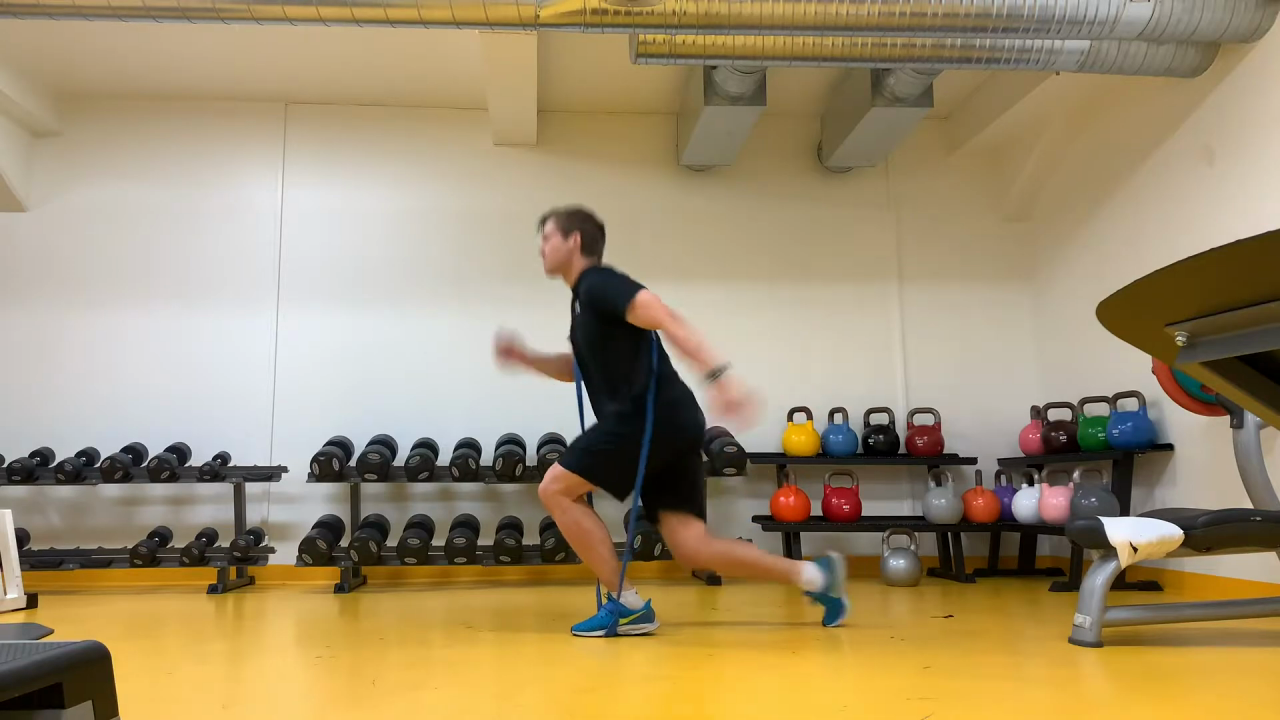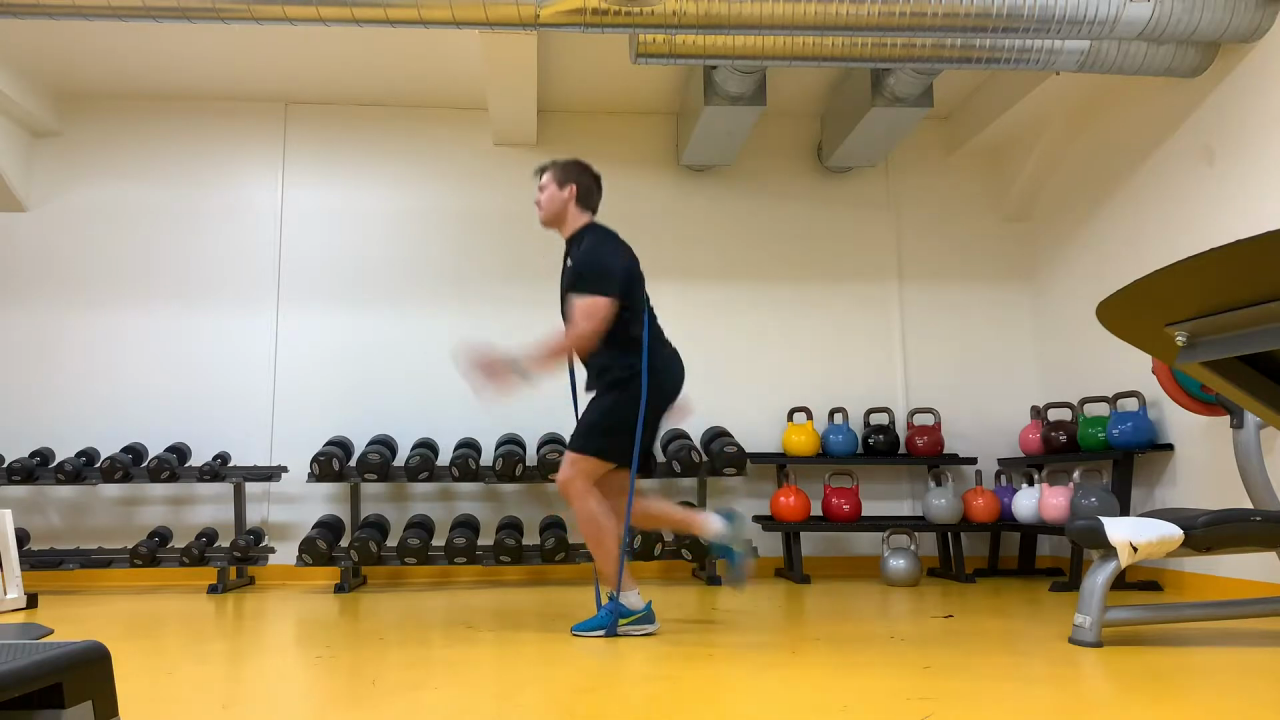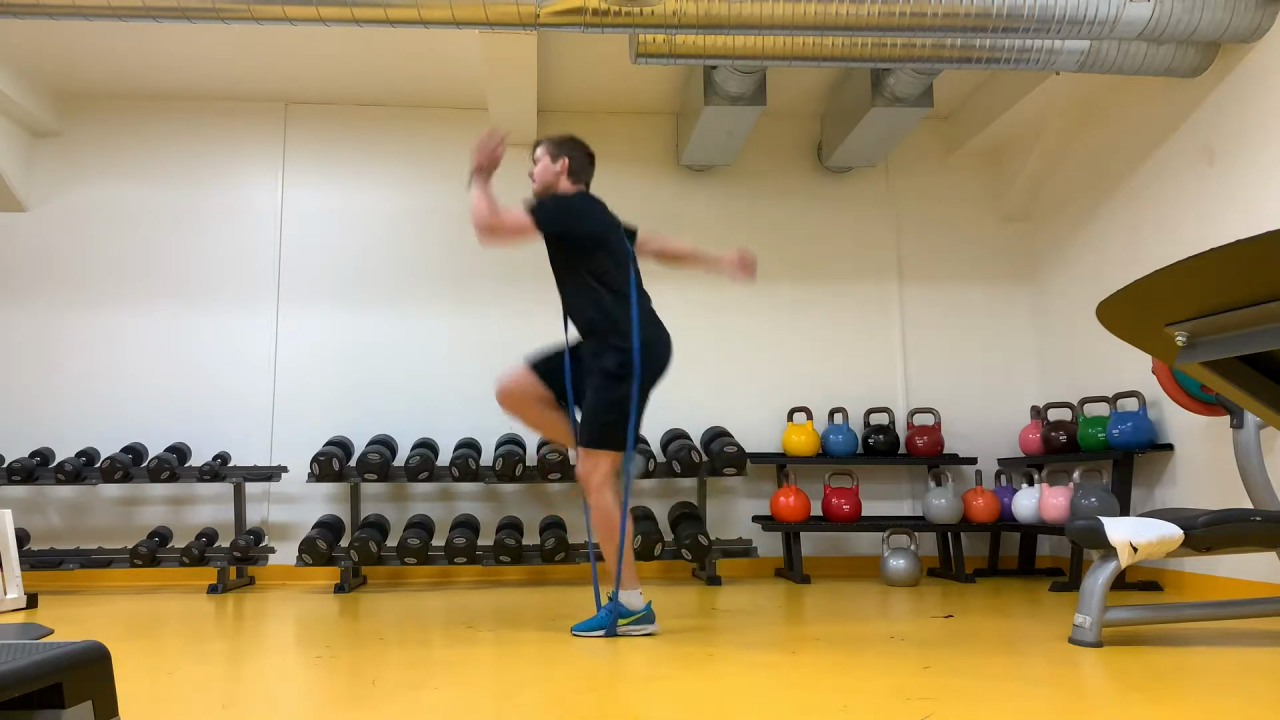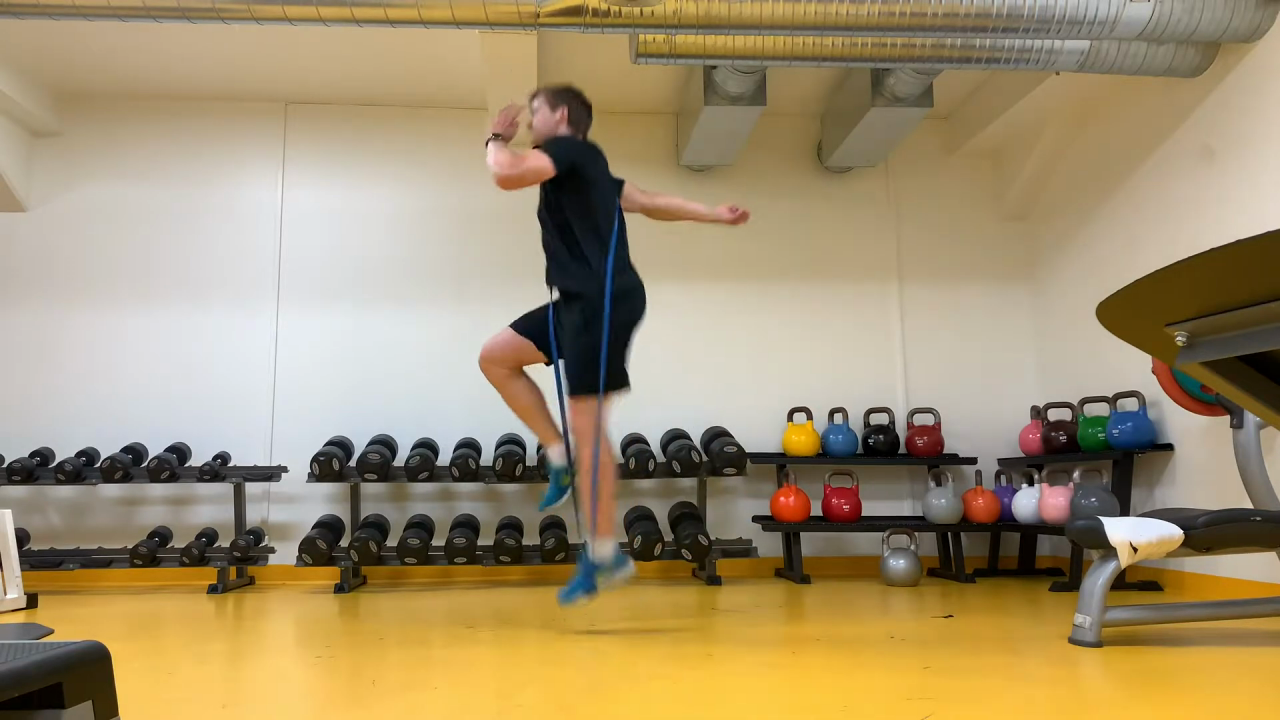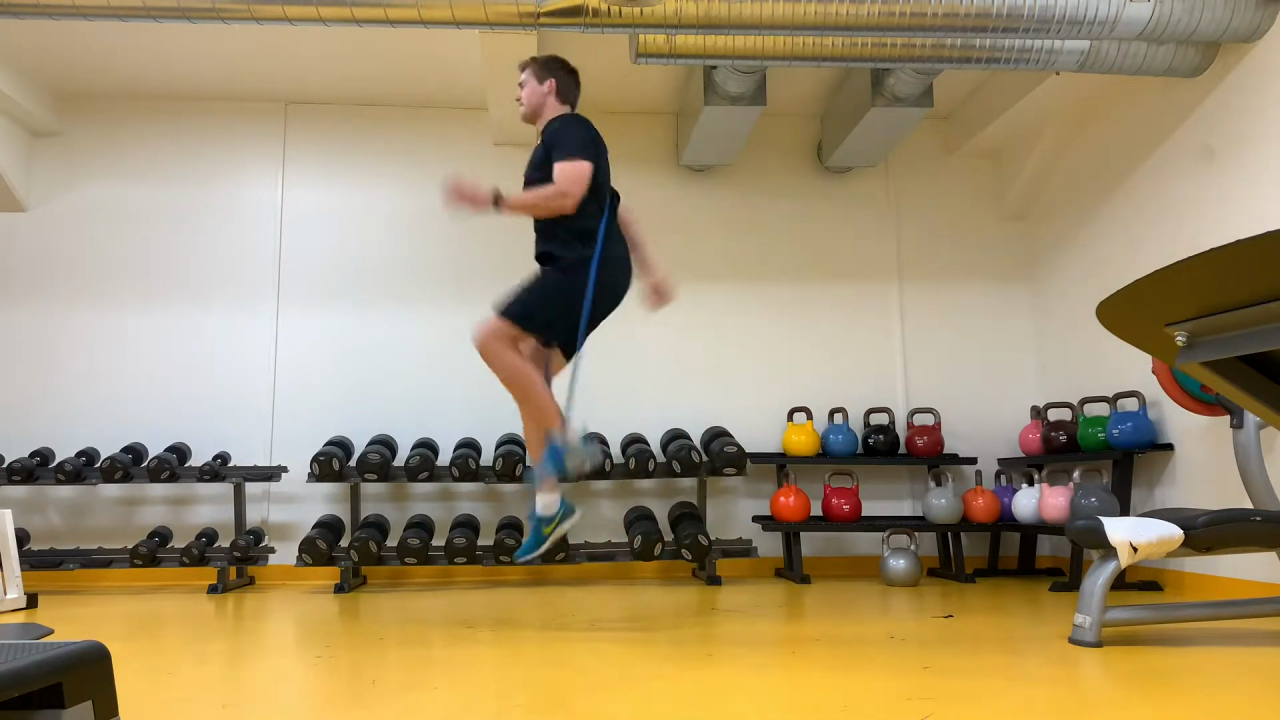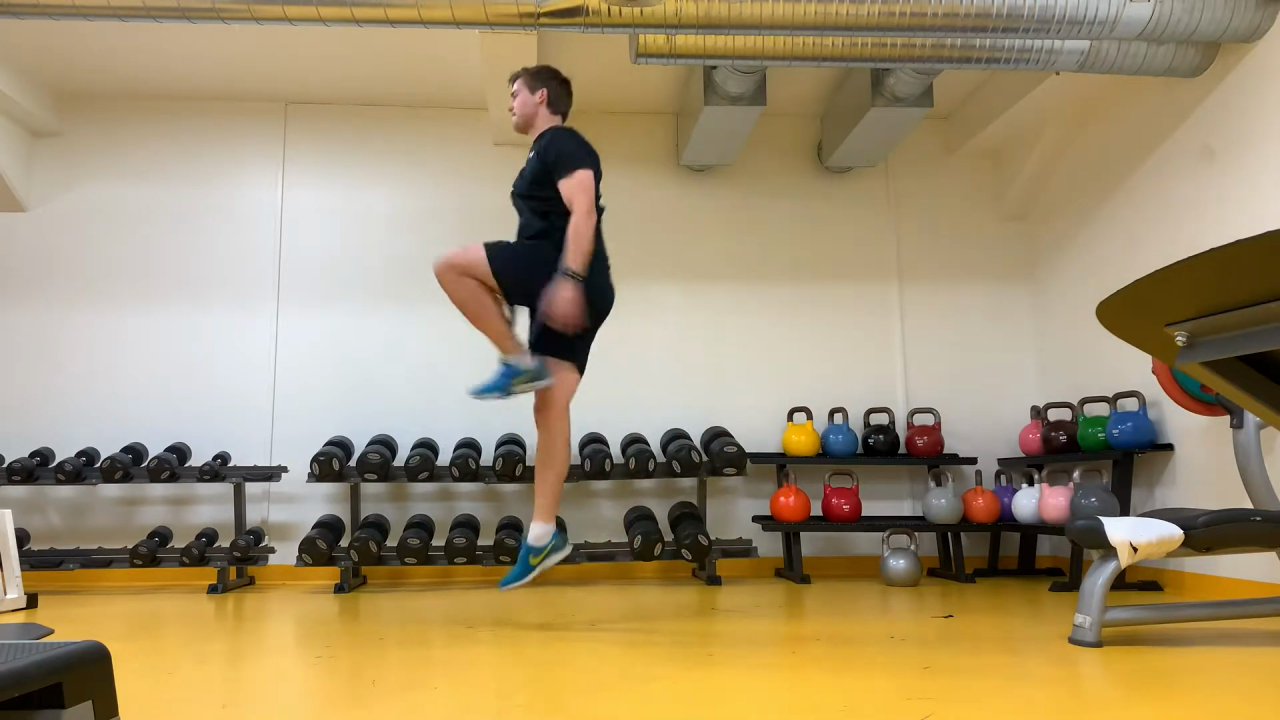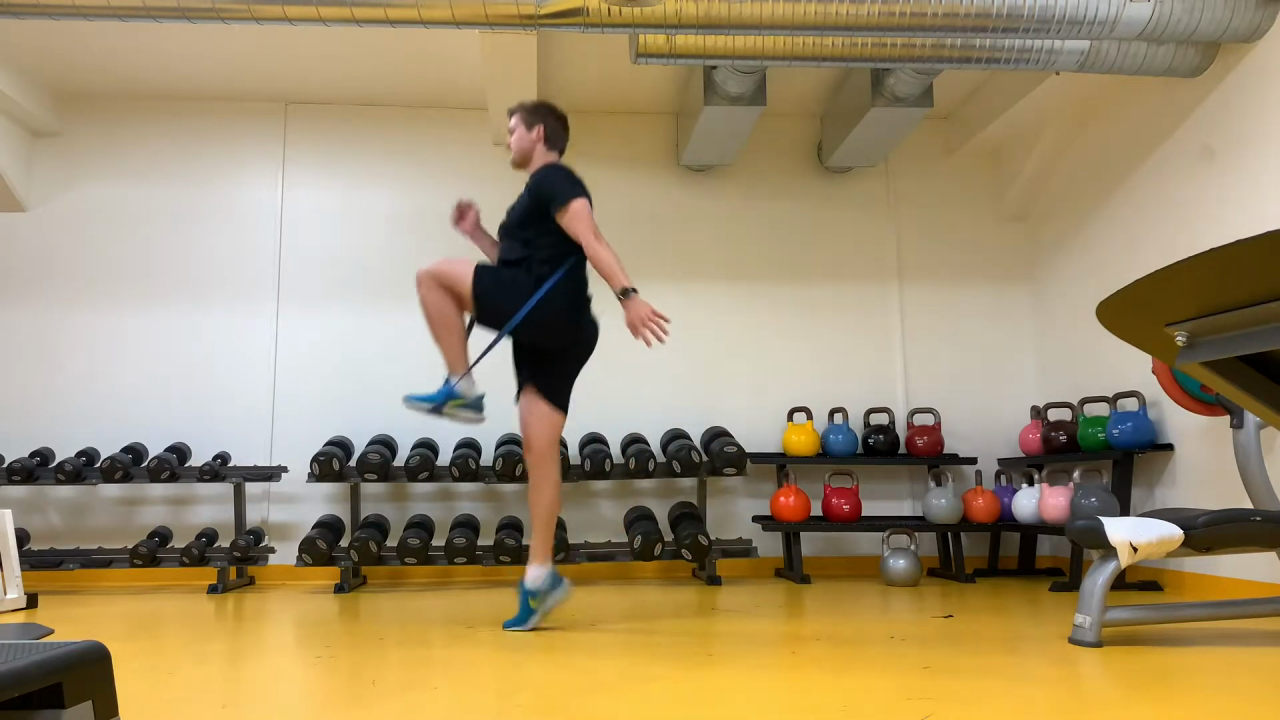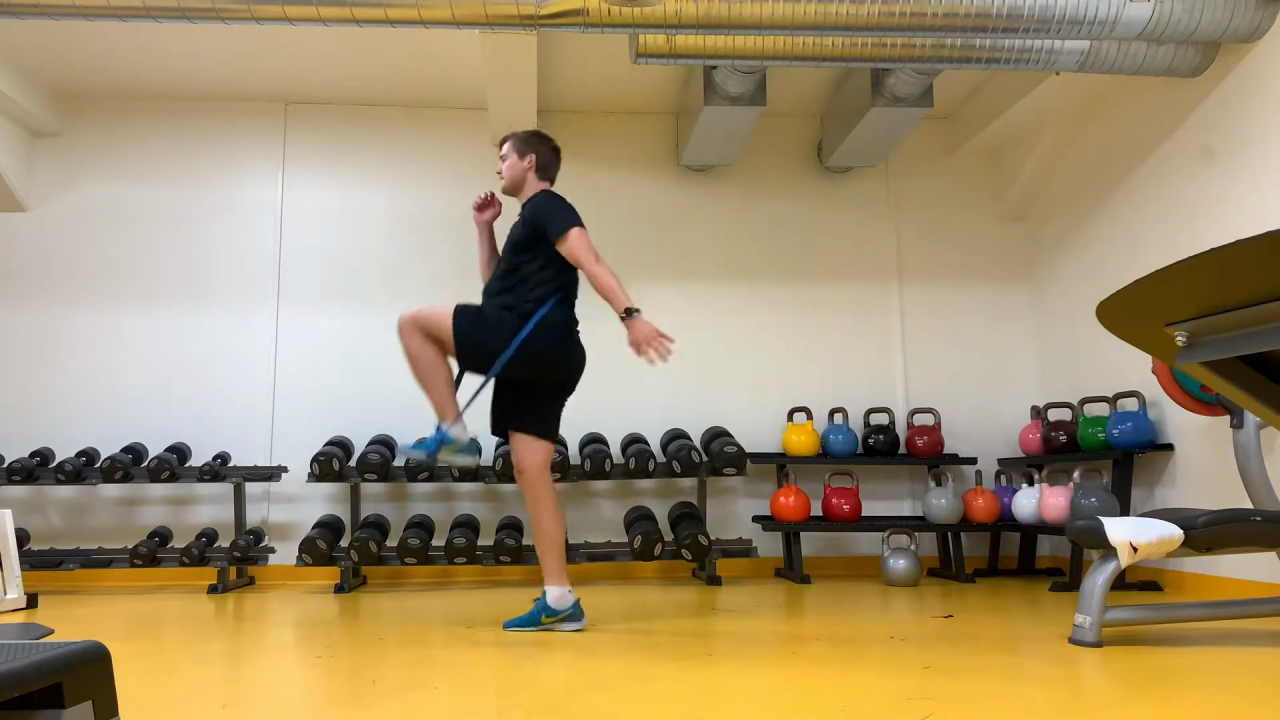
dt=0.1s
person 1, frame 1
left shoulder: (600, 286)
right shoulder: (586, 298)
left elbow: (668, 319)
right elbow: (575, 370)
left wrist: (717, 375)
right wrist: (524, 356)
left hip: (652, 416)
right hip: (669, 423)
left knee: (555, 489)
right knee: (694, 547)
left ankle: (626, 604)
right ankle: (814, 575)
person 1, frame 2
left shoulder: (593, 250)
right shoulder: (587, 251)
left elbow: (586, 331)
left wrist: (515, 364)
left hip: (637, 377)
right hip: (627, 377)
left knee: (574, 479)
right knee: (608, 494)
left ankle: (629, 605)
right ankle: (716, 527)
person 1, frame 3
left shoulder: (566, 209)
right shoulder: (588, 219)
left elbow: (489, 226)
right elbow: (655, 245)
left wrist: (480, 176)
right wrist: (718, 261)
left hip: (626, 354)
right hip: (610, 351)
left knee: (596, 475)
right knee: (512, 392)
left ankle: (630, 604)
person 1, frame 4
left shoulder: (567, 148)
right shoulder: (583, 167)
left elbow: (506, 174)
right elbow: (649, 200)
left wrist: (496, 138)
right wrist: (711, 212)
left hip: (601, 302)
right hip: (581, 300)
left knee: (585, 425)
right knee: (494, 356)
left ankle: (601, 554)
right ankle: (557, 452)
person 1, frame 5
left shoulder: (570, 130)
right shoulder: (561, 140)
left elbow: (567, 197)
right elbow: (617, 212)
left wrist: (492, 199)
right wrist: (649, 269)
left hip: (588, 267)
right hip: (576, 268)
left knee: (493, 339)
right knee: (529, 372)
left ankle: (556, 438)
right ankle: (548, 504)
person 1, frame 6
left shoulder: (562, 145)
right shoulder: (546, 155)
left elbow: (584, 211)
left wrist: (568, 278)
left hip: (565, 282)
right hip: (575, 291)
left knee: (450, 265)
right knee: (550, 409)
left ankle: (519, 361)
right ankle: (543, 535)
person 1, frame 7
left shoulder: (554, 180)
right shoulder: (537, 193)
left elbow: (592, 239)
right elbow: (514, 262)
left wrist: (628, 295)
right wrist: (478, 232)
left hip: (549, 307)
right hip: (547, 320)
left knee: (433, 275)
right knee: (540, 447)
left ankle: (462, 387)
right ankle: (541, 579)
person 1, frame 8
left shoulder: (548, 208)
right shoulder: (531, 221)
left elbow: (591, 262)
right elbow: (499, 284)
left wrist: (631, 315)
right wrist: (485, 230)
left hip: (533, 338)
right hip: (544, 354)
left knee: (413, 324)
right knee: (532, 475)
left ankle: (454, 434)
right ankle: (558, 601)
